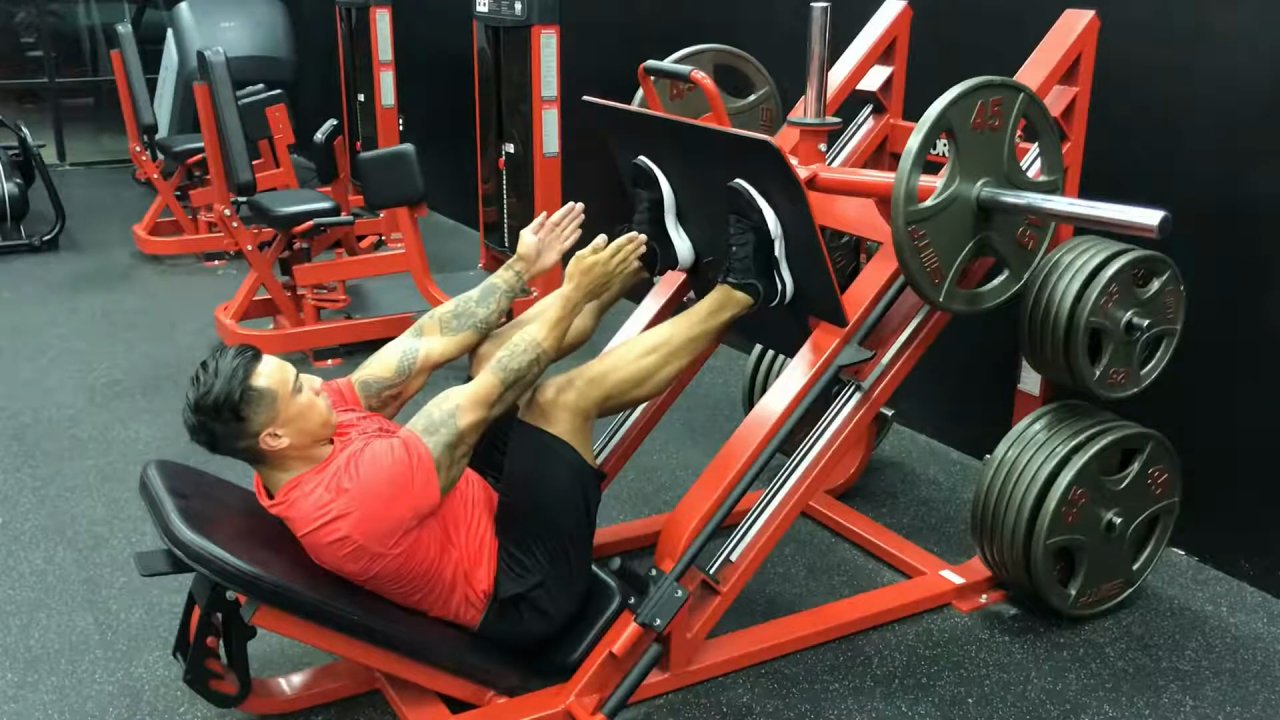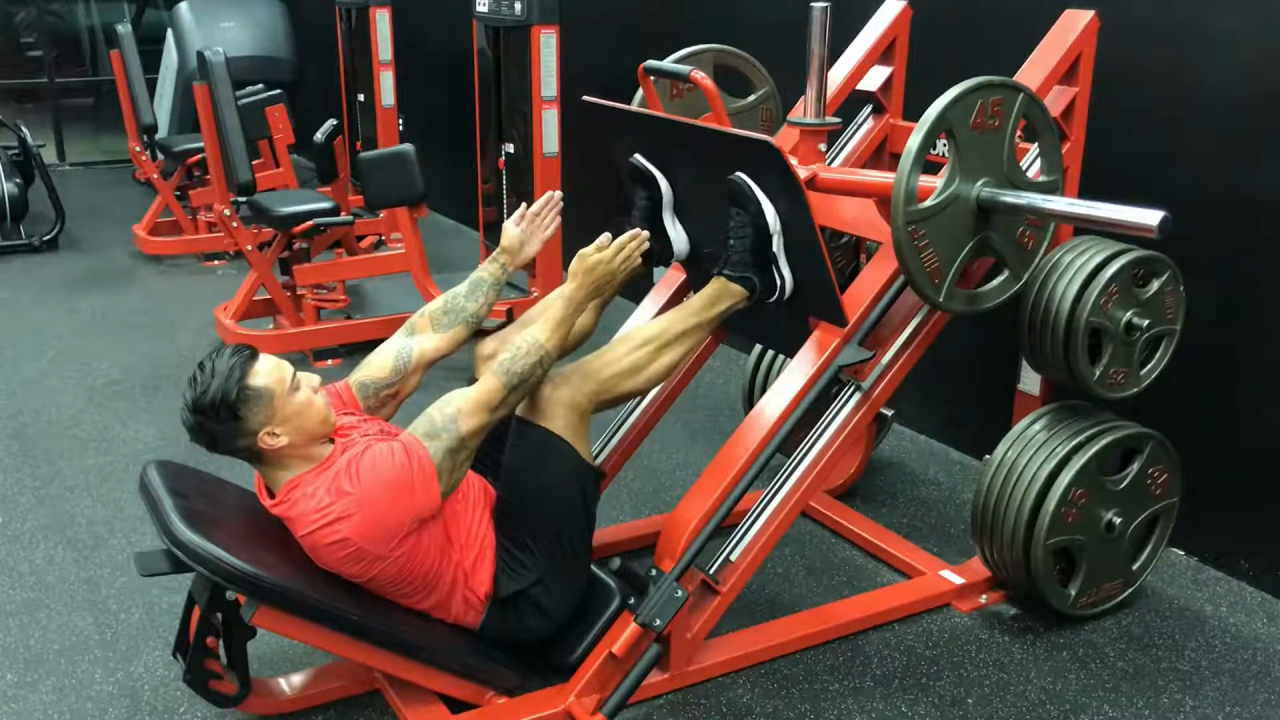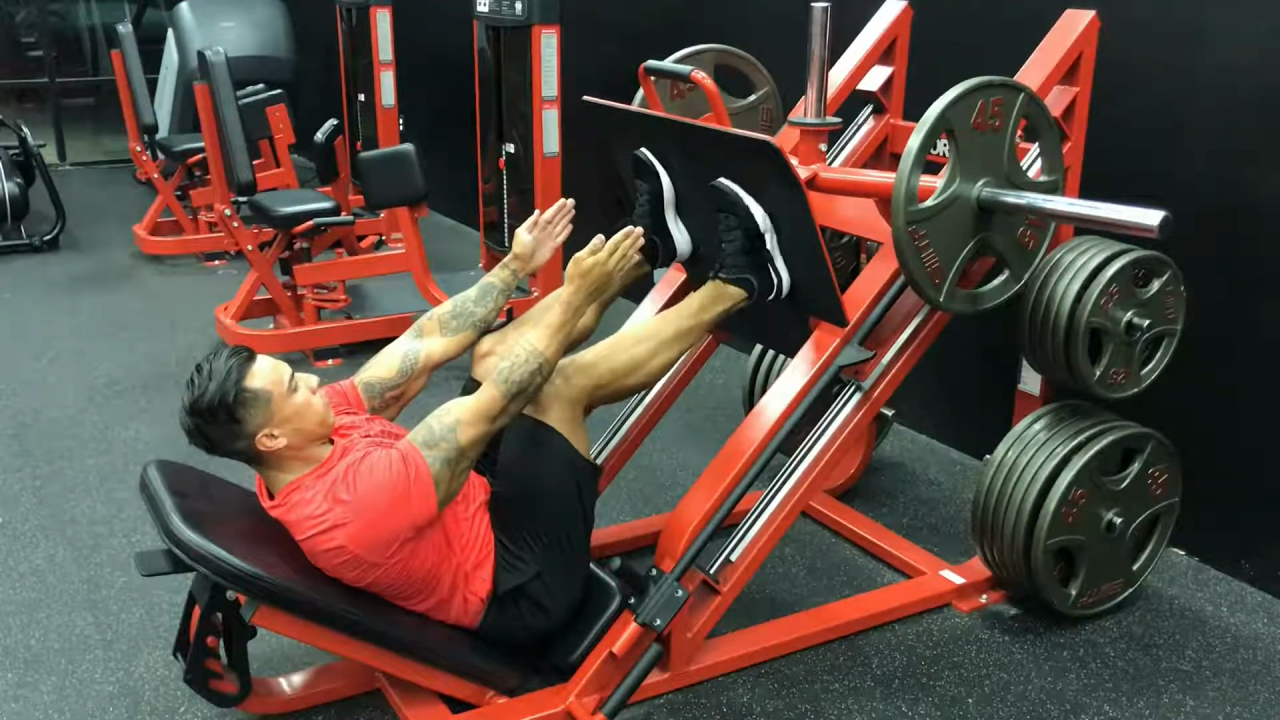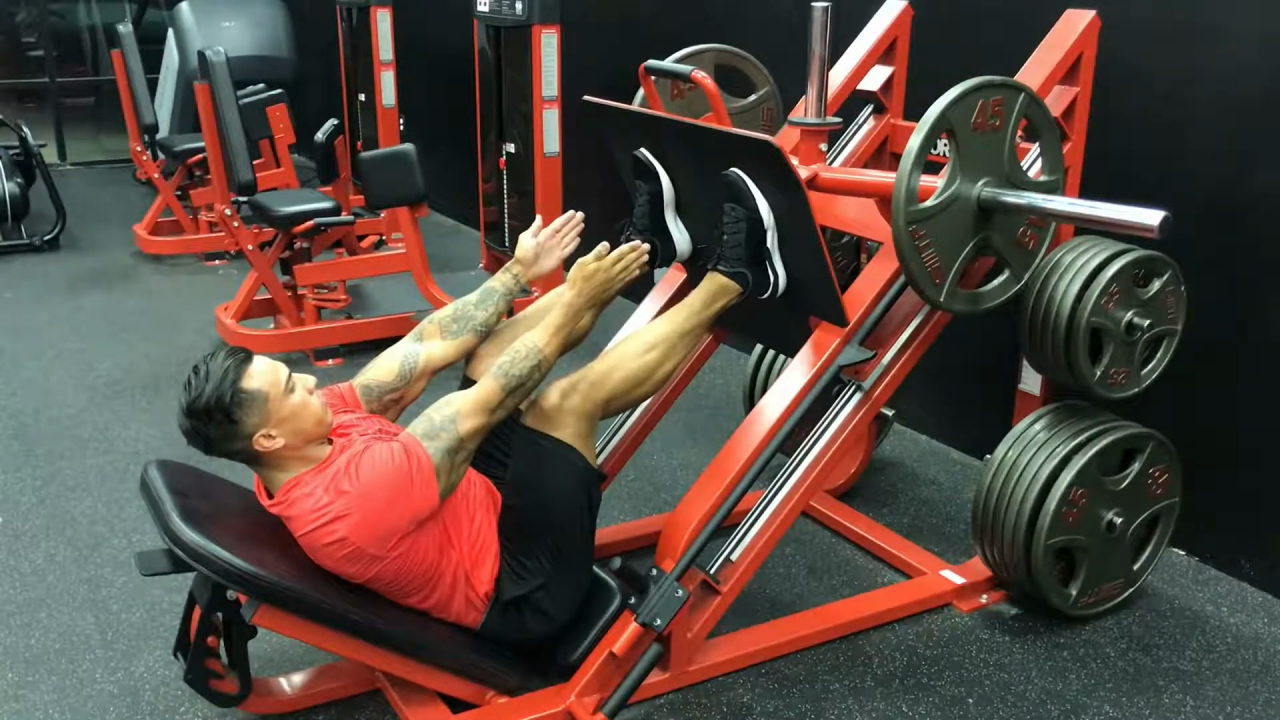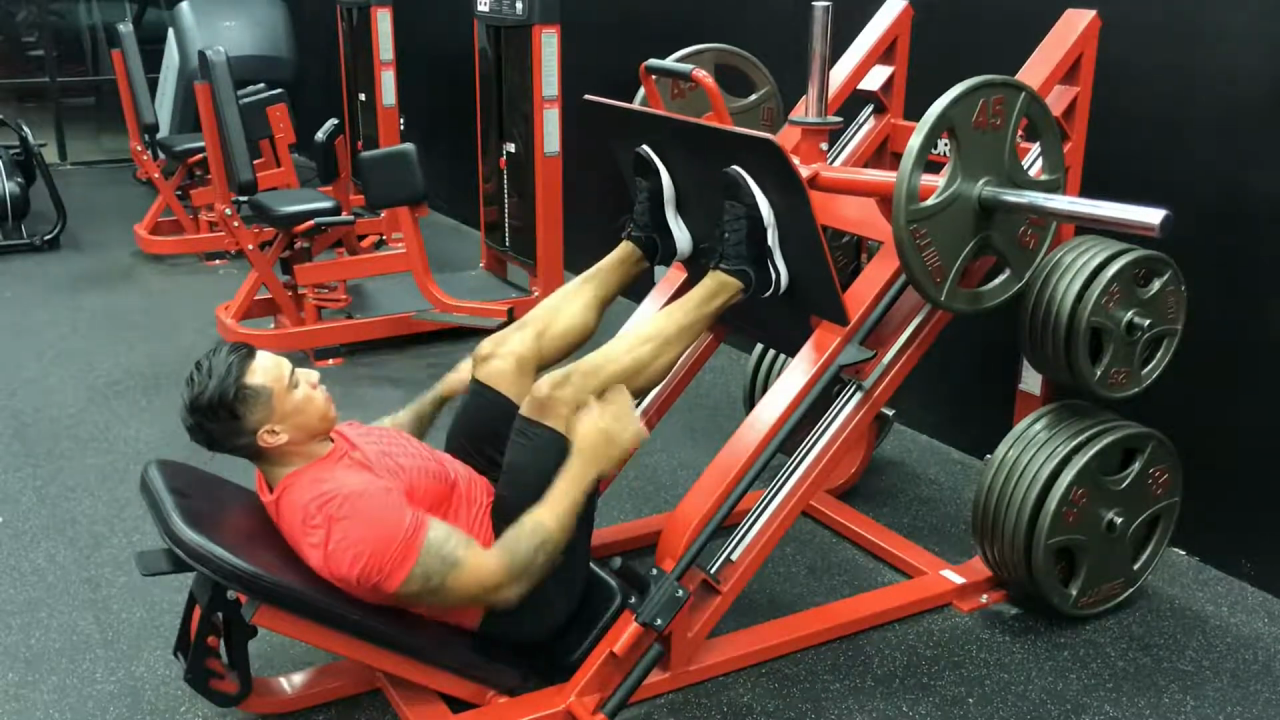
dt=0.7s
person 1, frame 1
left shoulder: (302, 442)
right shoulder: (351, 493)
left elbow: (426, 348)
right elbow: (488, 398)
left wrist: (521, 267)
right wrist: (575, 292)
left hip: (486, 511)
right hip: (521, 590)
left knee: (493, 348)
right knee: (559, 398)
left ankle: (644, 256)
right ankle: (739, 292)
person 1, frame 2
left shoulder: (301, 446)
right shoulder: (352, 496)
left elbow: (418, 346)
right elbow: (490, 404)
left wrist: (505, 259)
right wrist: (578, 291)
left hip: (486, 514)
right hip: (521, 590)
left knee: (493, 352)
right knee: (560, 392)
left ankle: (643, 245)
right ankle: (737, 285)
person 1, frame 3
left shoulder: (309, 432)
right shoulder: (350, 504)
left elbow: (424, 347)
right elbow: (493, 408)
left wrist: (516, 264)
right wrist: (577, 295)
left hip: (487, 509)
right hip: (520, 587)
left knee: (494, 351)
right knee: (556, 385)
left ankle: (646, 249)
right ankle: (734, 286)
person 1, frame 4
left shoulder: (314, 428)
right shoulder: (350, 497)
left elbow: (427, 350)
right elbow: (488, 406)
left wrist: (519, 271)
right wrist: (579, 299)
left hip: (483, 506)
right hip: (519, 590)
left knee: (491, 349)
right knee: (565, 402)
left ankle: (646, 245)
right ankle: (731, 280)
person 1, frame 5
left shoulder: (292, 460)
right shoulder: (345, 515)
right elbow: (498, 580)
left wrist: (439, 393)
right wrist: (586, 463)
left hip: (477, 505)
right hip: (517, 589)
left knee: (501, 354)
right knee: (557, 394)
left ankle: (645, 243)
right ankle: (732, 280)
